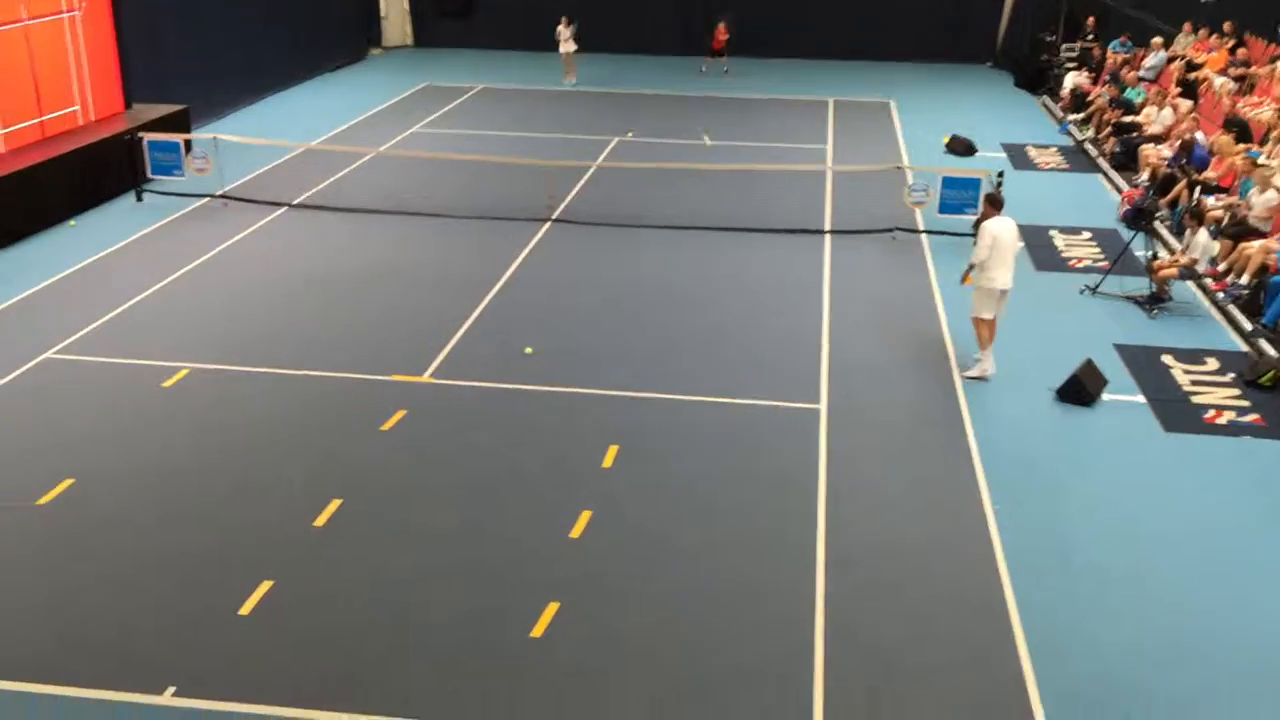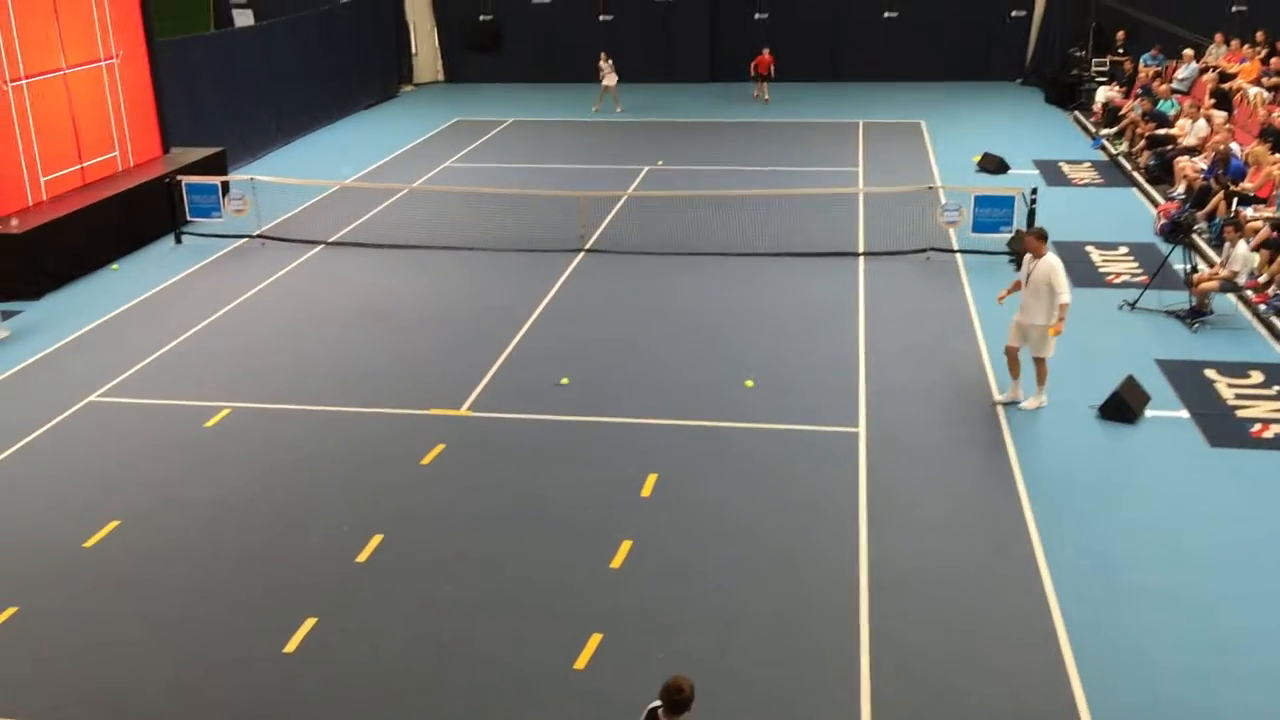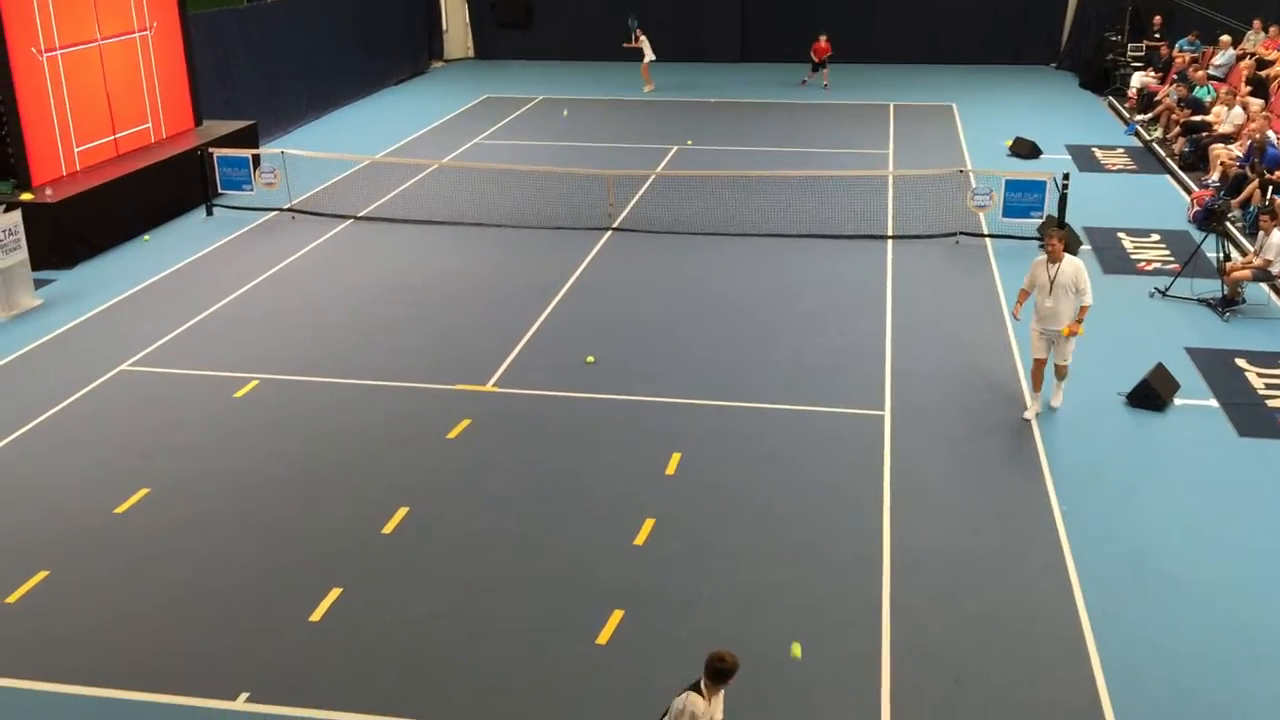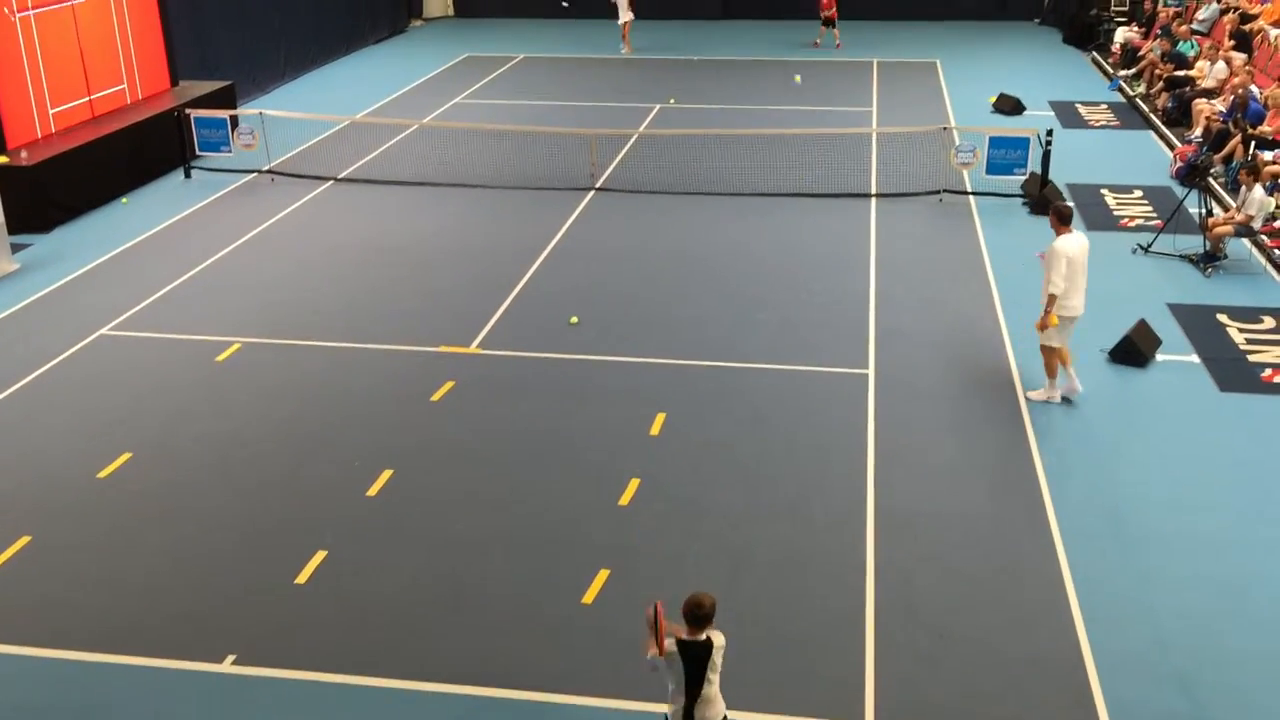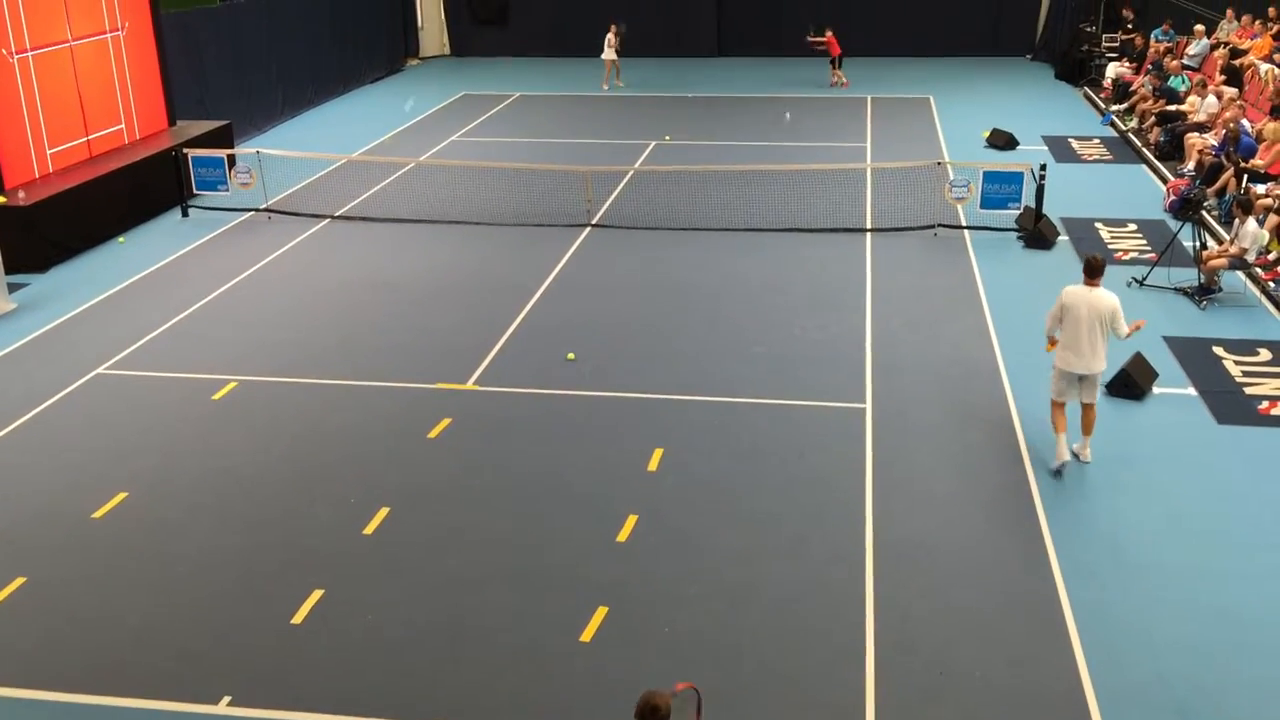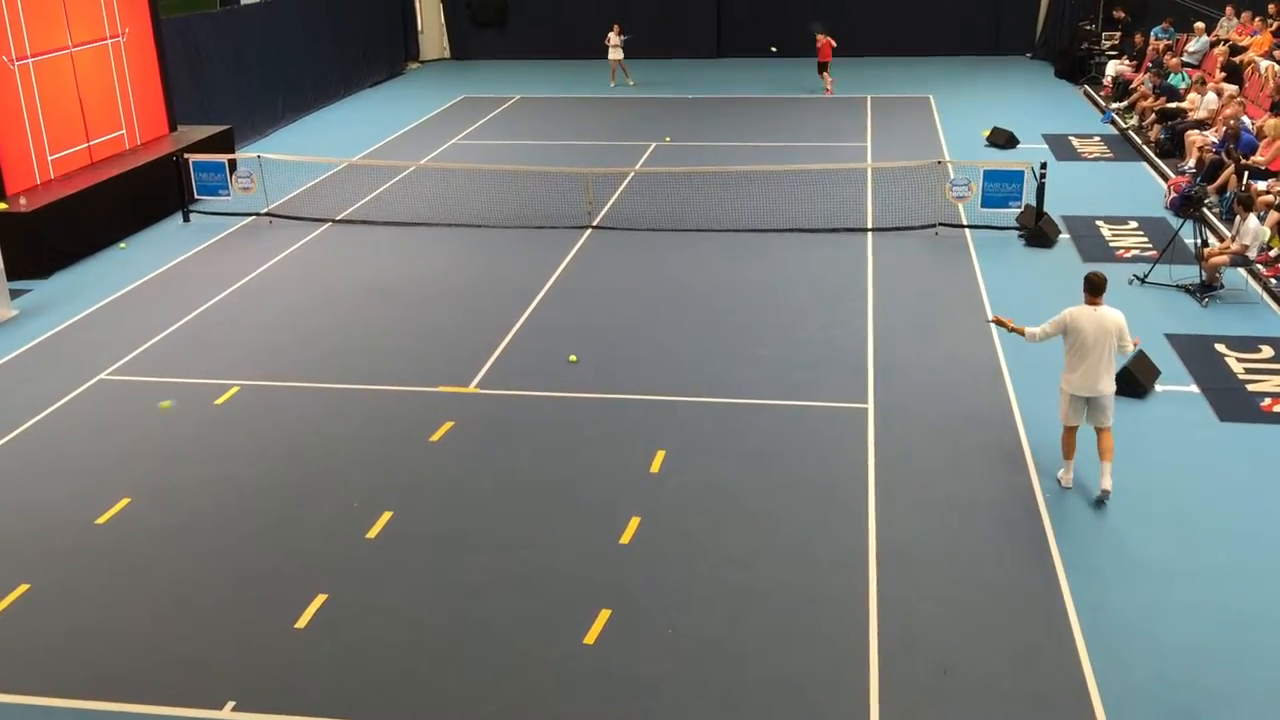
dt=0.7s
person 1, frame 1
left shoulder: (987, 226)
right shoulder: (1011, 224)
left elbow: (979, 256)
right elbow: (1015, 249)
left wrist: (967, 273)
left hip: (989, 281)
right hip: (1005, 280)
left knee: (979, 320)
right knee: (991, 319)
left ankle: (985, 363)
right ankle: (987, 355)
person 1, frame 2
left shoulder: (1053, 264)
right shoulder: (1028, 258)
left elbow: (1063, 295)
left wrist: (1060, 320)
right wrist: (1008, 291)
left hip: (1042, 322)
right hip: (1023, 317)
left knee: (1039, 359)
right knee: (1010, 351)
left ankle: (1040, 396)
right ankle: (1014, 392)
person 1, frame 3
left shoulder: (1076, 265)
right shoulder: (1038, 263)
left elbow: (1086, 296)
right elbow: (1027, 287)
left wrist: (1078, 321)
right wrist: (1019, 304)
left hip: (1065, 327)
right hip: (1040, 325)
left knee: (1060, 366)
right knee: (1038, 363)
left ankle: (1058, 387)
right ankle: (1035, 402)
person 1, frame 4
left shoulder: (1058, 246)
right shoulder: (1081, 238)
left elbow: (1056, 284)
left wrist: (1047, 313)
left hip: (1061, 307)
right hip: (1074, 304)
left knee: (1047, 347)
right knee: (1056, 343)
left ankle: (1052, 391)
right ankle: (1071, 382)
person 1, frame 5
left shoulder: (1067, 294)
right shoulder: (1111, 300)
left elbow: (1051, 326)
right elbow: (1121, 333)
left wrist: (1051, 339)
right wrist: (1135, 327)
left hip: (1067, 362)
right hip: (1094, 364)
left knee: (1058, 404)
right knee: (1088, 405)
left ankle: (1062, 451)
right ankle: (1084, 449)
person 1, frame 6
left shoulder: (1070, 316)
right shoulder: (1117, 317)
left elbow: (1038, 334)
right elbow: (1125, 350)
left wrist: (1010, 326)
right wrist: (1134, 344)
left hip: (1074, 384)
right hip: (1104, 386)
left knee: (1070, 428)
right knee: (1104, 430)
left ankle: (1067, 474)
right ankle: (1106, 479)
